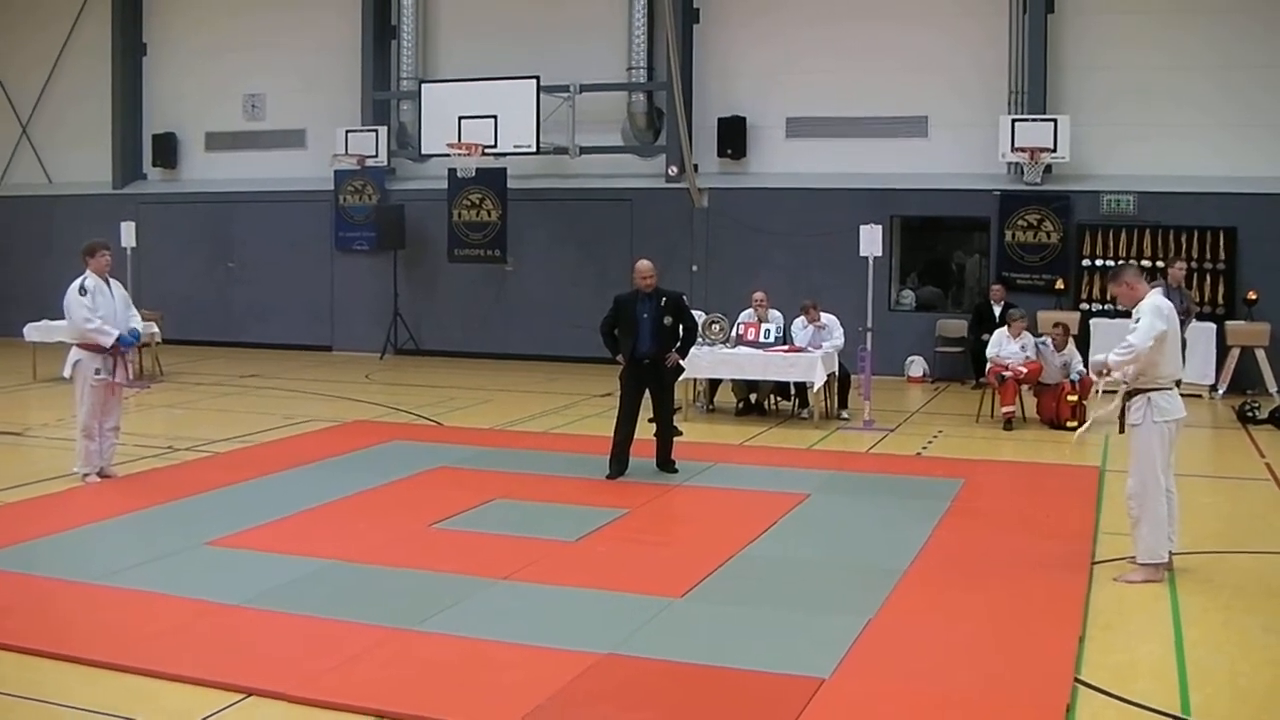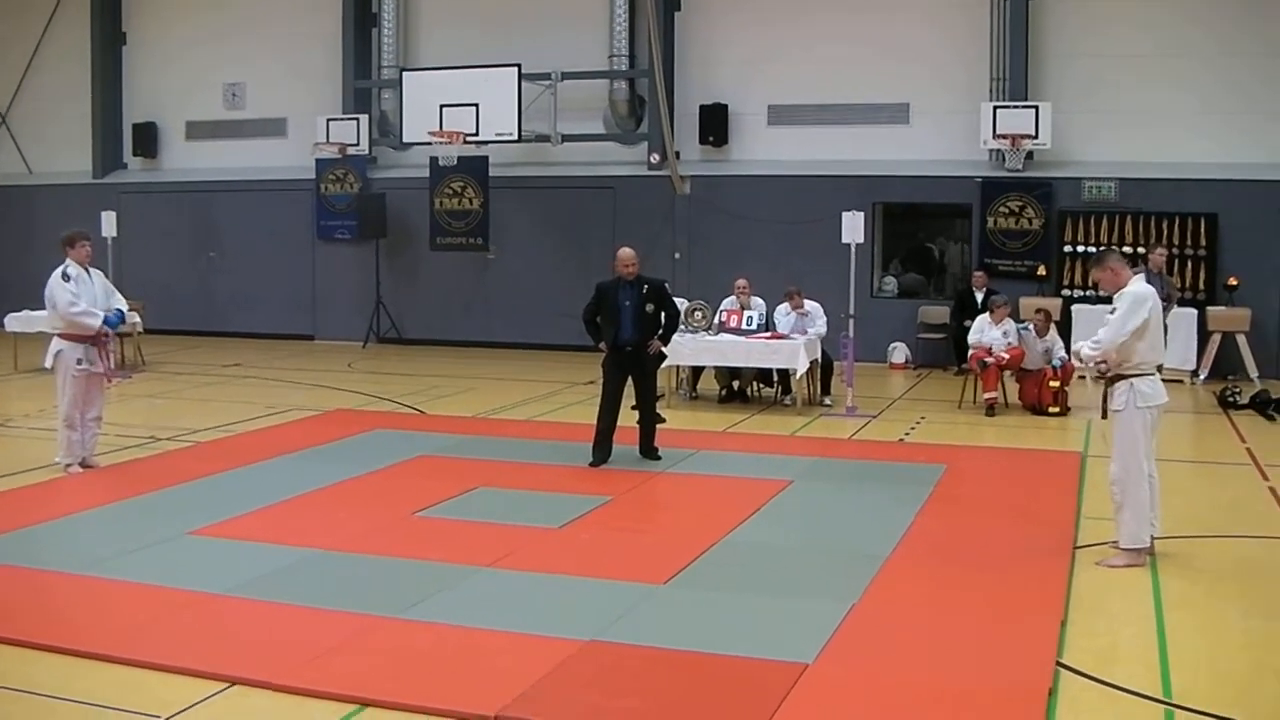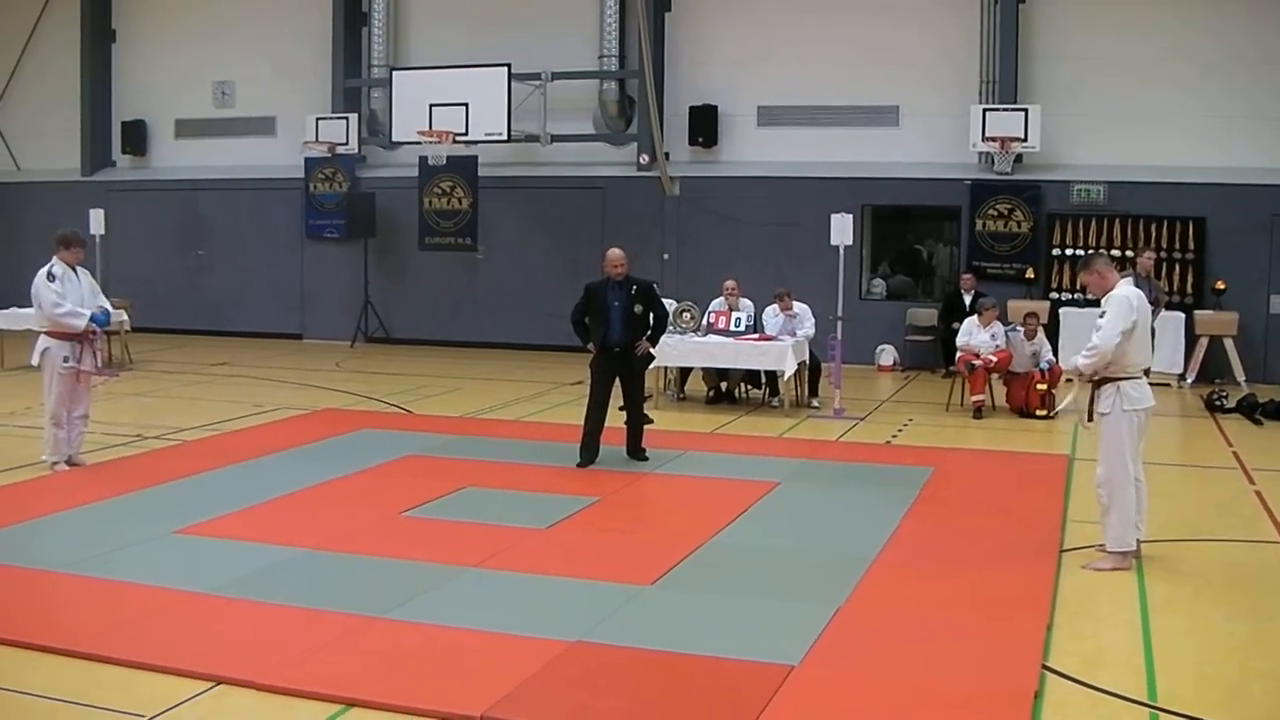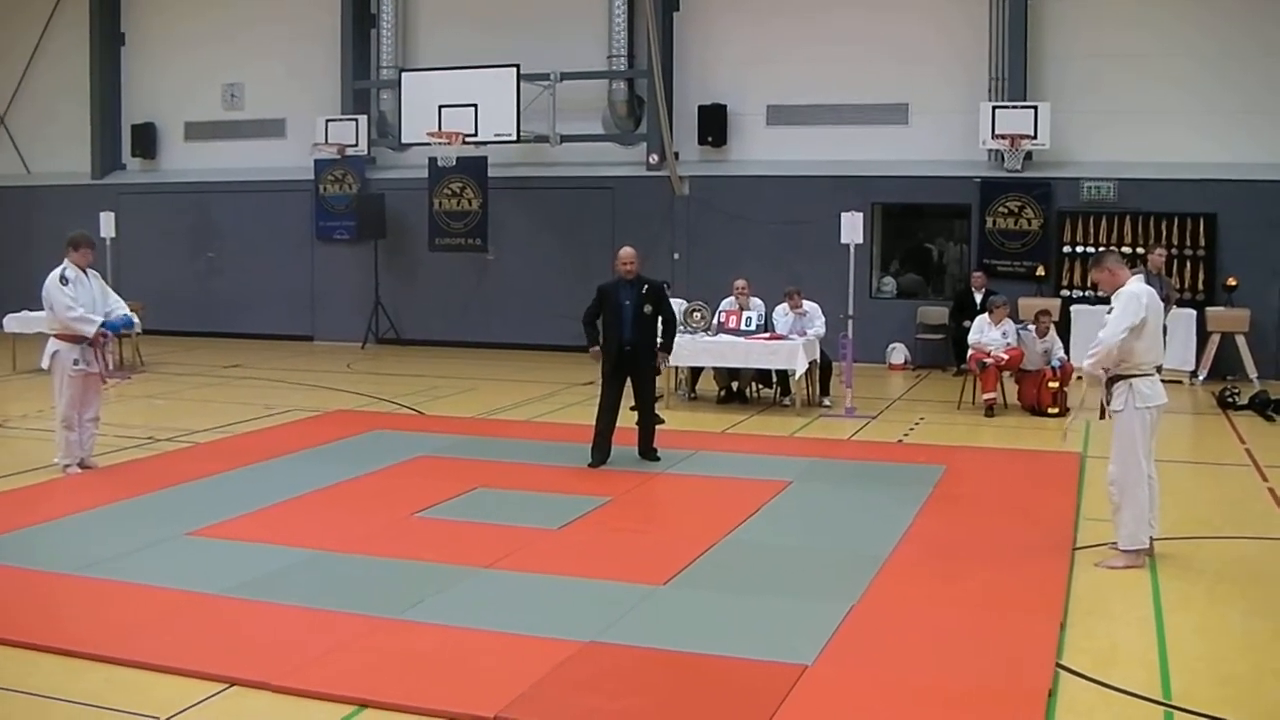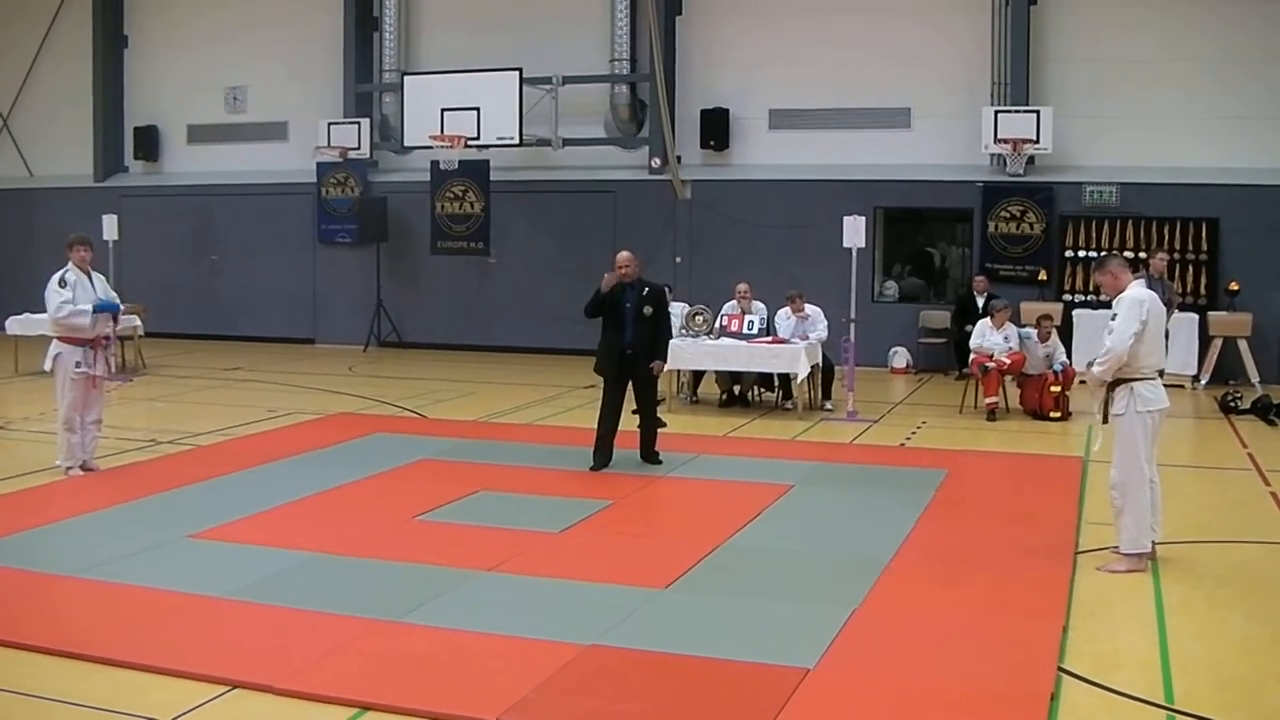
dt=0.4s
person 1, frame 1
left shoulder: (1152, 308)
right shoulder: (1159, 305)
left elbow: (1136, 348)
left wrist: (1104, 361)
right wrist: (1120, 368)
left hip: (1152, 406)
right hip: (1159, 401)
left knee: (1145, 485)
right knee: (1159, 481)
left ankle: (1152, 563)
right ankle: (1160, 551)
person 1, frame 2
left shoulder: (1132, 296)
right shoulder: (1145, 292)
left elbow: (1108, 340)
left wrist: (1082, 350)
right wrist: (1109, 362)
left hip: (1134, 392)
right hip: (1143, 387)
left knee: (1128, 470)
right knee: (1142, 466)
left ankle: (1133, 548)
right ankle: (1143, 536)
person 1, frame 3
left shoulder: (1119, 299)
right shoulder: (1134, 296)
left elbow: (1103, 345)
left wrist: (1079, 364)
right wrist: (1092, 365)
left hip: (1121, 395)
right hip: (1131, 390)
left knee: (1114, 473)
right knee: (1129, 469)
left ankle: (1120, 551)
right ankle: (1129, 539)
person 1, frame 4
left shoulder: (1130, 295)
right shoulder: (1146, 293)
left elbow: (1109, 340)
left wrist: (1091, 367)
right wrist: (1111, 365)
left hip: (1133, 392)
right hip: (1143, 386)
left knee: (1126, 470)
right knee: (1141, 466)
left ankle: (1132, 549)
right ankle: (1142, 537)
person 1, frame 5
left shoulder: (1130, 300)
right shoulder: (1148, 297)
left elbow: (1117, 348)
left wrist: (1096, 374)
right wrist: (1105, 368)
left hip: (1135, 396)
right hip: (1145, 391)
left knee: (1128, 474)
right knee: (1143, 470)
left ankle: (1135, 552)
right ankle: (1144, 541)
person 2, frame 1
left shoulder: (116, 287)
right shoulder: (81, 287)
left elbow: (130, 312)
right elbow: (85, 323)
left wrist: (134, 330)
right wrist: (117, 337)
left hip: (113, 359)
right hip: (89, 359)
left knee: (111, 416)
right knee: (89, 416)
left ankle: (104, 463)
right ankle: (88, 468)
person 2, frame 2
left shoulder: (97, 276)
right shoulder: (62, 276)
left elbow: (116, 298)
right elbow: (70, 308)
left wrist: (117, 313)
right wrist: (102, 319)
left hip: (94, 348)
right hip: (71, 348)
left knee: (93, 406)
right knee: (71, 407)
left ankle: (86, 454)
right ankle: (70, 459)
person 2, frame 3
left shoulder: (83, 275)
right shoulder: (48, 275)
left elbow: (98, 298)
right elbow: (56, 309)
left wrist: (103, 312)
right wrist: (90, 317)
left hip: (81, 346)
right hip: (57, 347)
left knee: (80, 404)
right knee: (57, 405)
left ankle: (72, 452)
right ankle: (56, 456)
person 2, frame 4
left shoulder: (93, 277)
right shoulder: (59, 277)
left elbow: (110, 300)
right elbow: (69, 313)
left wrist: (123, 316)
right wrist: (104, 323)
left hip: (90, 349)
right hip: (67, 349)
left knee: (90, 407)
right knee: (68, 408)
left ankle: (84, 455)
right ankle: (68, 459)
person 2, frame 5
left shoulder: (99, 280)
right shoulder: (62, 279)
left elbow: (110, 310)
right elbow: (59, 312)
left wrist: (113, 309)
right wrist: (92, 310)
left hip: (94, 351)
right hip: (70, 351)
left knee: (93, 409)
right knee: (70, 410)
left ankle: (86, 457)
right ankle: (70, 461)
person 3, frame 1
left shoulder: (673, 300)
right shoulder: (622, 301)
left elbow: (691, 327)
right elbow: (606, 328)
left wrist: (680, 352)
right wrist: (617, 353)
left hip: (662, 366)
right hip: (633, 366)
left knee: (665, 417)
right knee: (625, 417)
left ankle: (665, 461)
right ankle: (618, 464)
person 3, frame 2
left shoulder: (655, 287)
right shoulder: (604, 289)
left elbow: (673, 314)
right elbow: (588, 315)
left wrist: (663, 339)
right wrist: (599, 340)
left hip: (644, 354)
right hip: (615, 354)
left knee: (647, 405)
right knee: (608, 405)
left ankle: (648, 448)
right ankle: (601, 451)
person 3, frame 3
left shoulder: (644, 288)
right shoulder: (593, 289)
left elbow: (662, 315)
right elbow: (576, 316)
left wrist: (651, 340)
right wrist: (588, 341)
left hip: (632, 355)
right hip: (604, 355)
left knee: (635, 406)
right knee: (596, 406)
left ankle: (635, 449)
right ankle: (588, 452)
person 3, frame 4
left shoulder: (654, 289)
right shoulder: (605, 290)
left elbow: (669, 320)
right elbow: (589, 317)
left wrist: (665, 349)
right wrist: (594, 343)
left hip: (643, 356)
right hip: (614, 356)
left knee: (646, 405)
right knee: (607, 406)
left ankle: (647, 449)
right ankle: (600, 452)
person 3, frame 5
left shoulder: (655, 292)
right shoulder: (610, 292)
left elbow: (664, 328)
right elbow: (589, 312)
left wrist: (661, 357)
right wrist: (603, 290)
left hip: (645, 359)
right hip: (615, 359)
left knee: (648, 409)
right knee: (609, 410)
left ankle: (648, 452)
right ankle: (602, 455)
